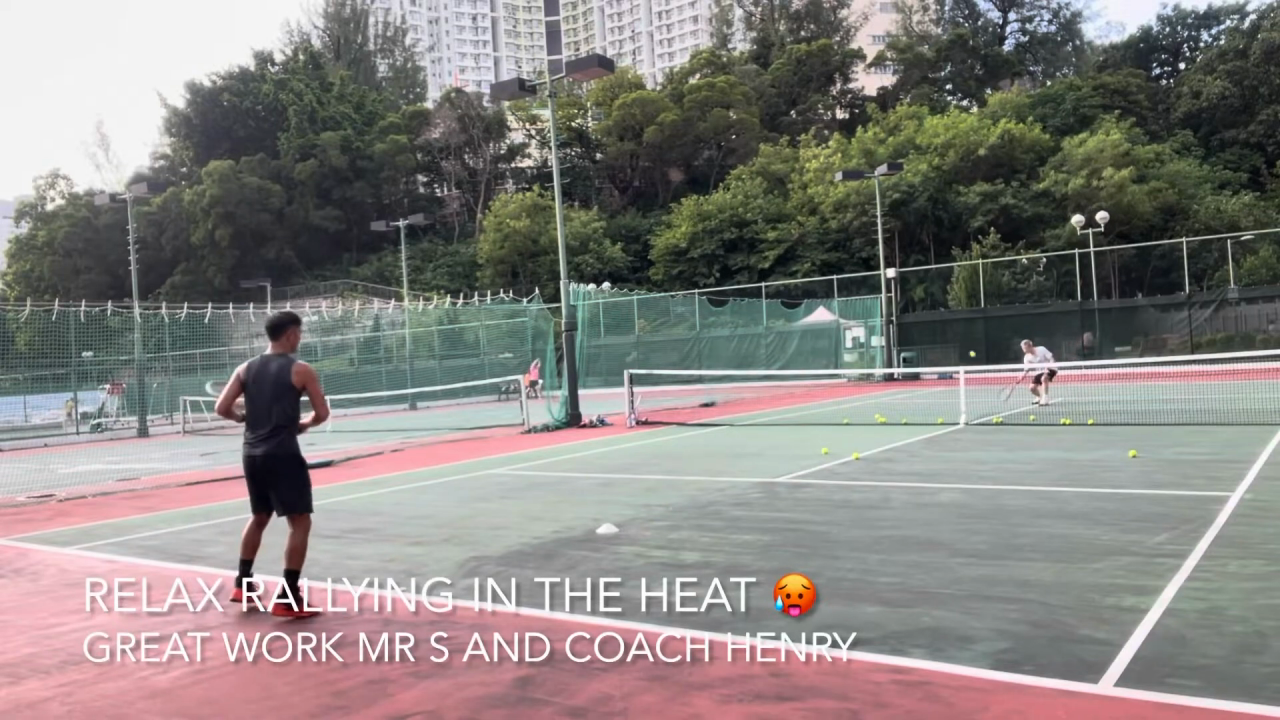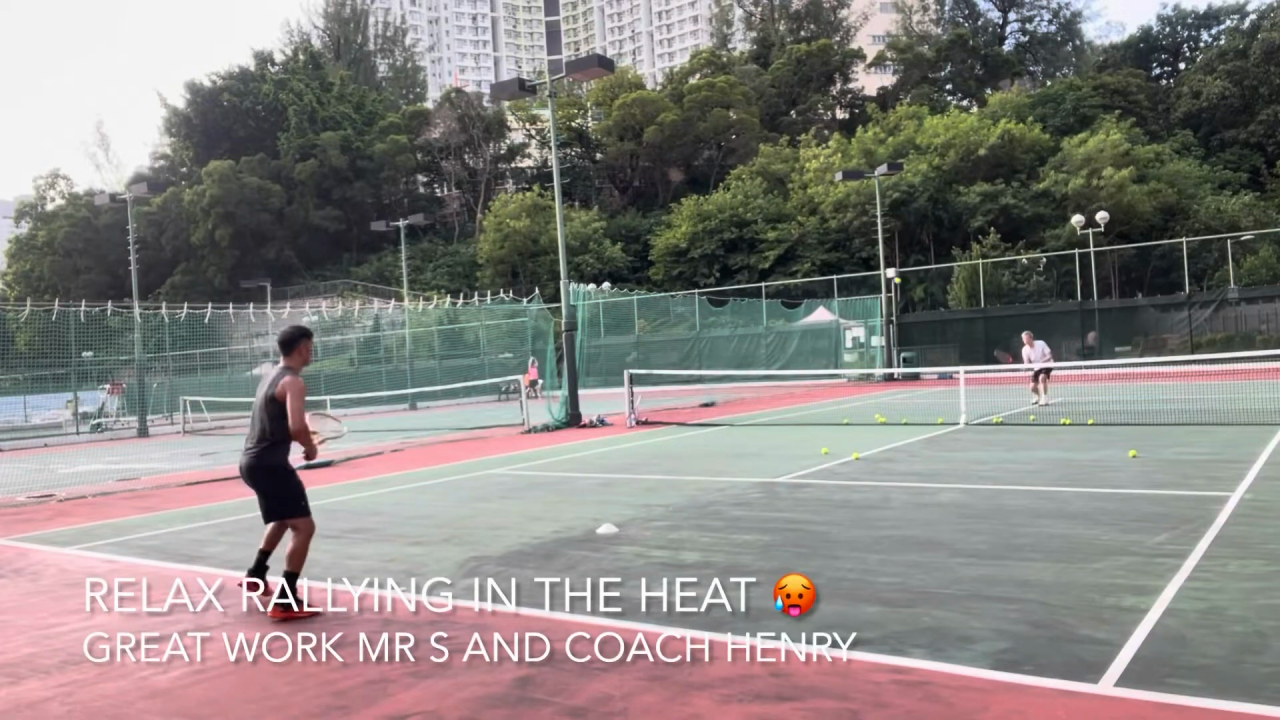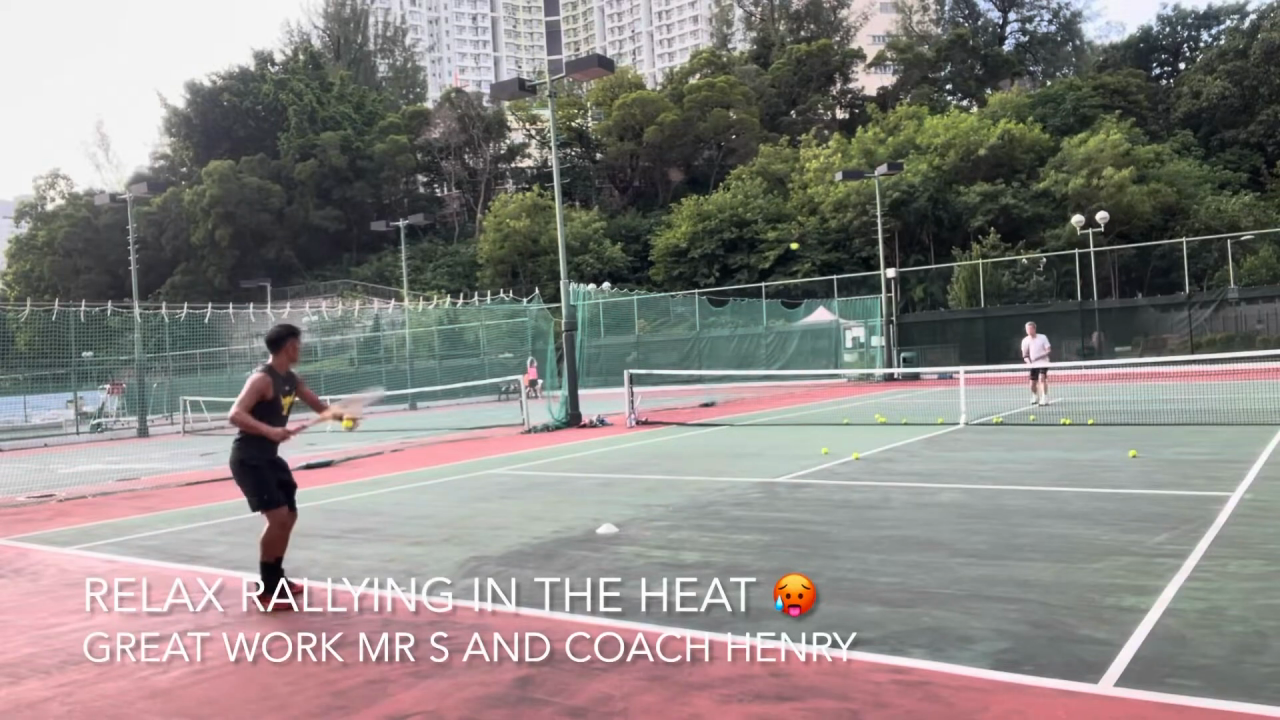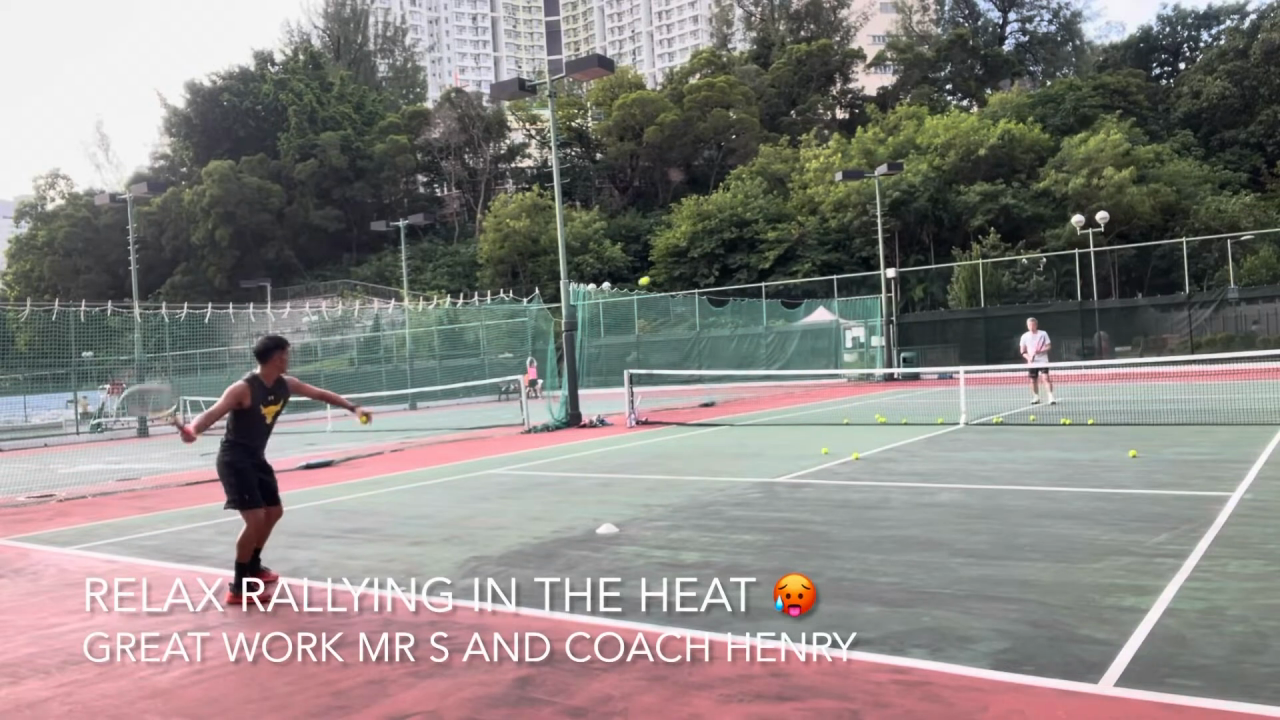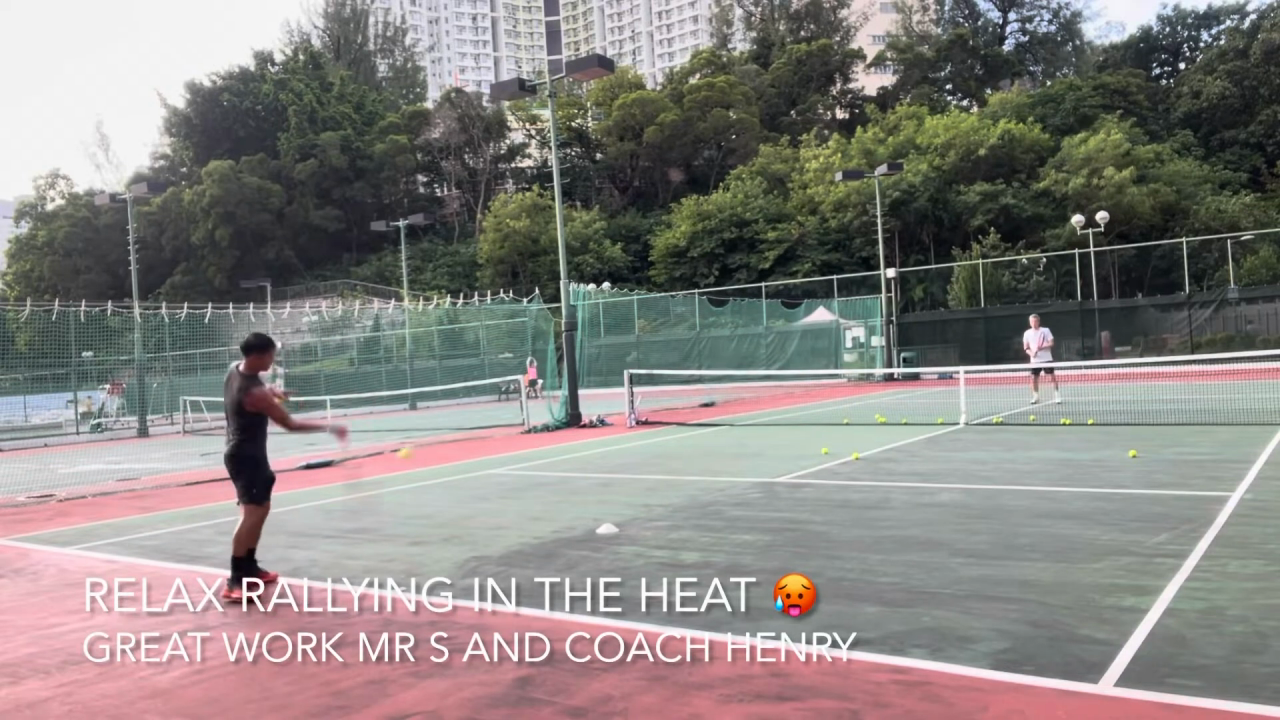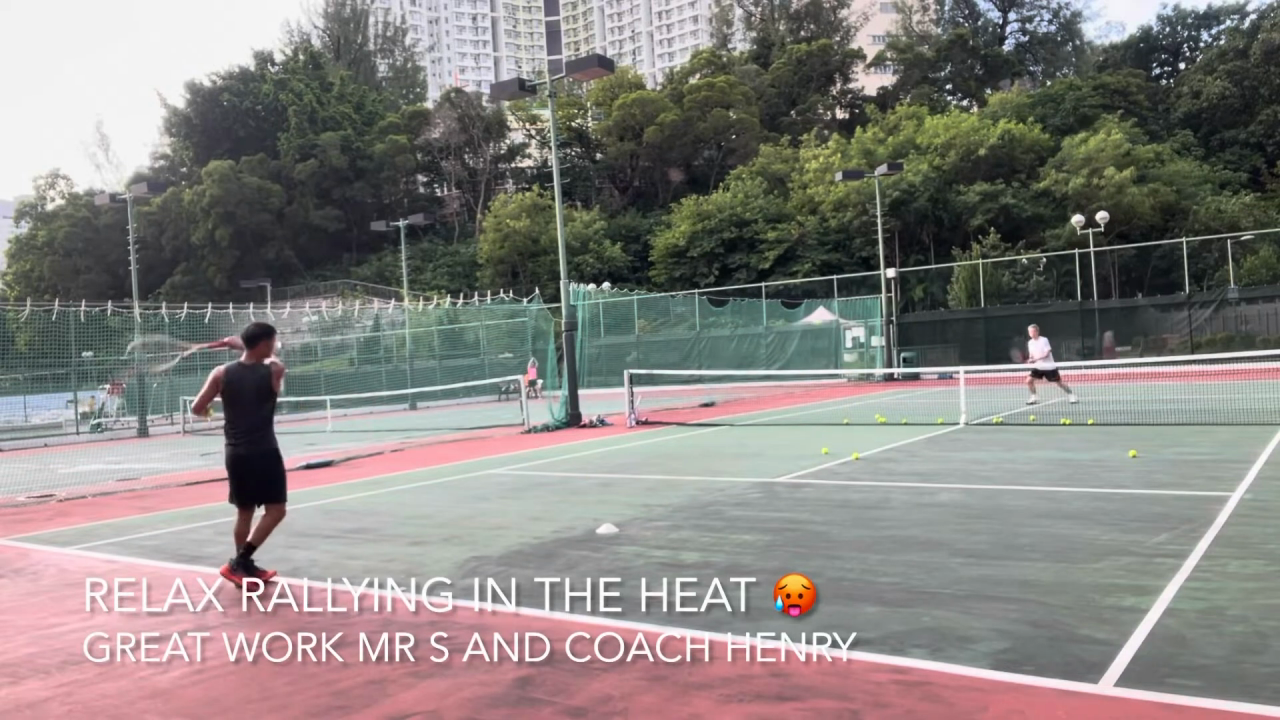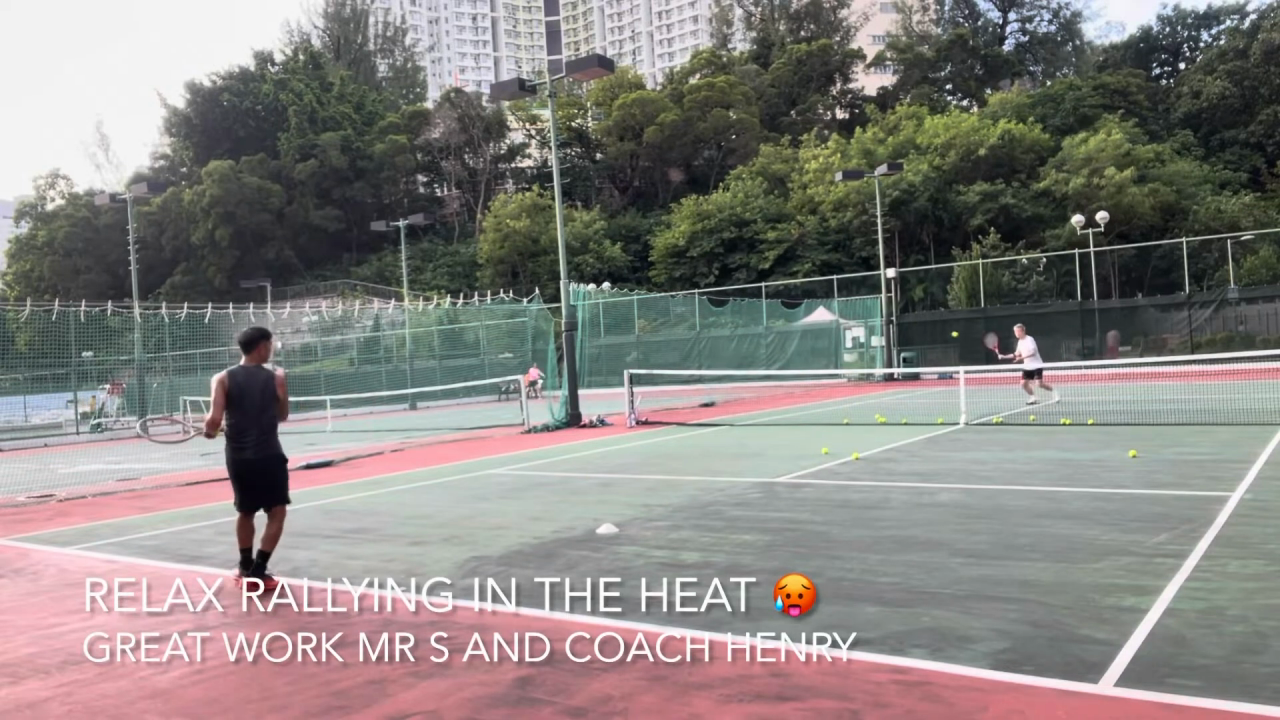
dt=0.3s
person 1, frame 1
left shoulder: (246, 369)
right shoulder: (301, 370)
left elbow: (222, 408)
right elbow: (322, 413)
right wrist: (301, 424)
left hip: (252, 455)
right hip: (283, 455)
left knee: (259, 517)
right knee: (300, 523)
left ankle: (242, 584)
right ankle: (287, 599)
person 1, frame 2
left shoulder: (274, 377)
right shoulder: (293, 382)
right elbow: (296, 425)
left wrist: (303, 438)
right wrist: (310, 445)
left hip: (256, 462)
right hip: (267, 464)
left knee: (283, 520)
right knee: (303, 527)
left ankle: (257, 575)
right ankle: (284, 602)
person 1, frame 3
left shoulder: (291, 379)
right shoulder: (261, 379)
left elbow: (316, 404)
right elbow: (235, 415)
left wrist: (343, 416)
right wrist: (266, 431)
left hip: (268, 458)
right hip: (248, 459)
left knee: (288, 515)
right knee: (277, 518)
left ankle: (275, 579)
right ankle: (268, 590)
person 1, frame 4
left shoulder: (286, 385)
right shoulder: (243, 389)
left elbow: (323, 395)
right elbow: (211, 414)
left wrist: (354, 408)
right wrist: (193, 428)
left hip: (256, 460)
right hip: (234, 461)
left knee: (273, 512)
right knee: (255, 519)
left ankle: (252, 566)
right ankle: (238, 587)
person 1, frame 5
left shoulder: (236, 369)
right shoulder: (256, 394)
right elbow: (290, 424)
left wrist: (271, 391)
right wrist: (328, 427)
left hip: (240, 453)
right hip: (246, 456)
left knee: (258, 510)
right knee: (252, 513)
left ankle: (248, 566)
right ankle: (236, 581)
person 1, frame 6
left shoulder: (221, 373)
right shoulder: (275, 371)
left elbow: (198, 407)
right elbow: (271, 359)
right wrist: (237, 343)
left hip: (235, 453)
right hip: (264, 453)
left knee: (244, 511)
right knee: (275, 510)
left ankle: (243, 568)
right ankle: (238, 562)
person 1, frame 7
left shoulder: (223, 379)
right shoulder: (277, 379)
left elbow: (215, 420)
left wrist: (209, 431)
left hip: (238, 458)
right hip: (269, 457)
left knee: (245, 514)
right knee: (276, 515)
left ankle: (246, 569)
right ankle: (256, 572)
